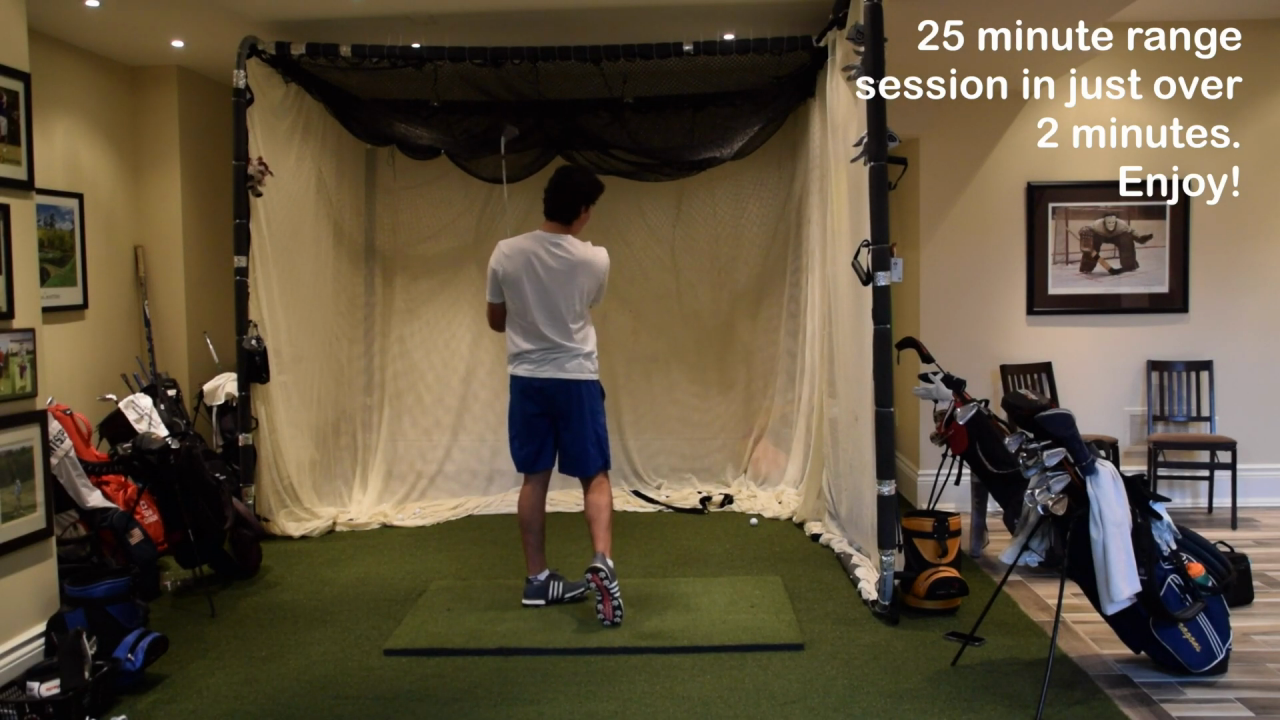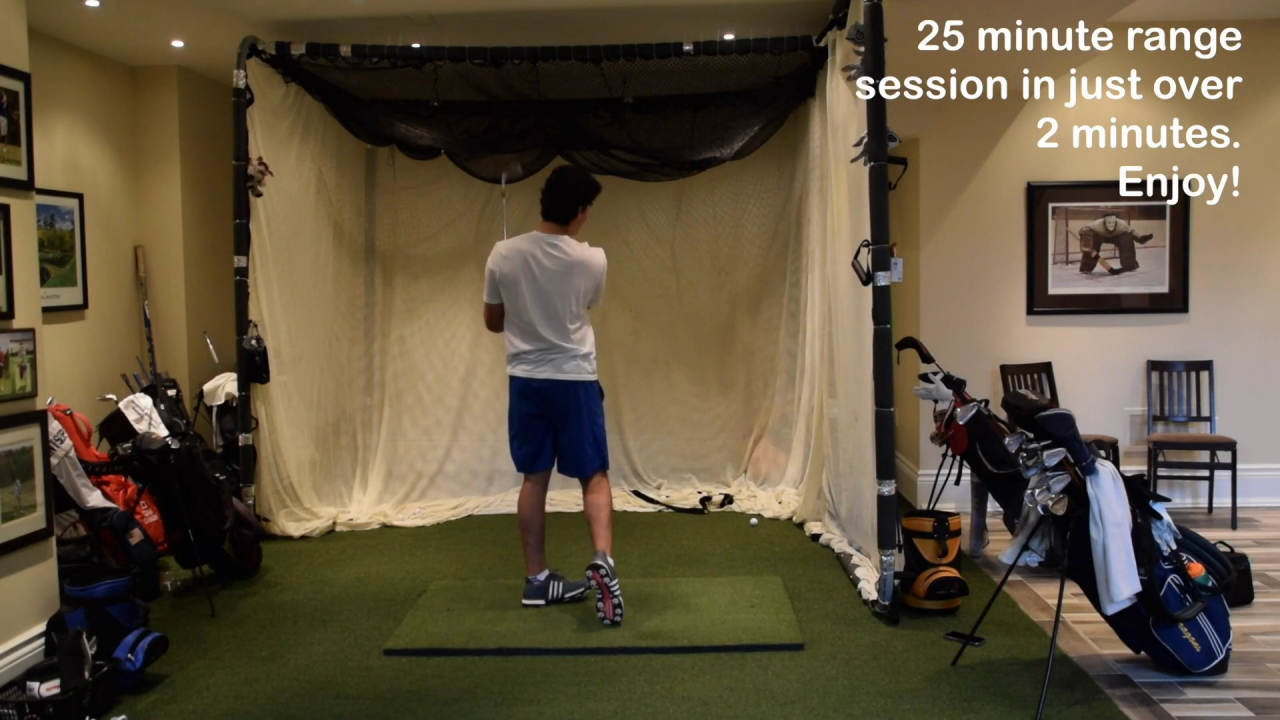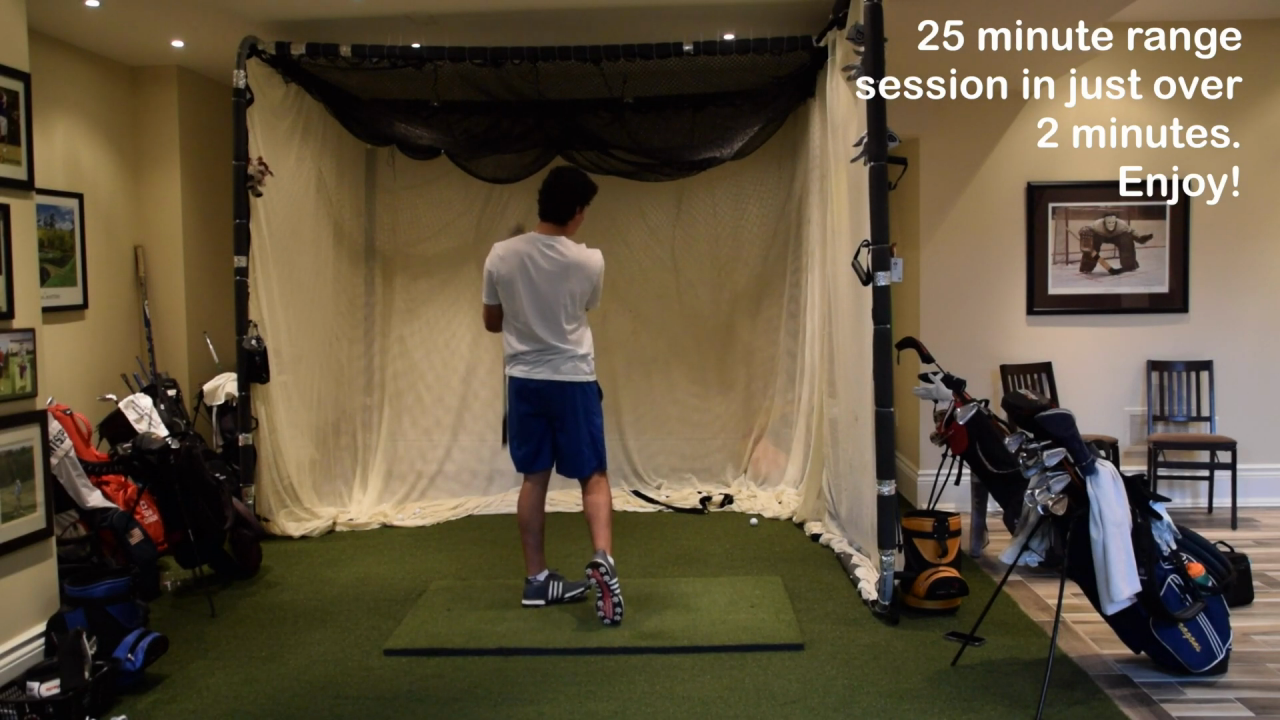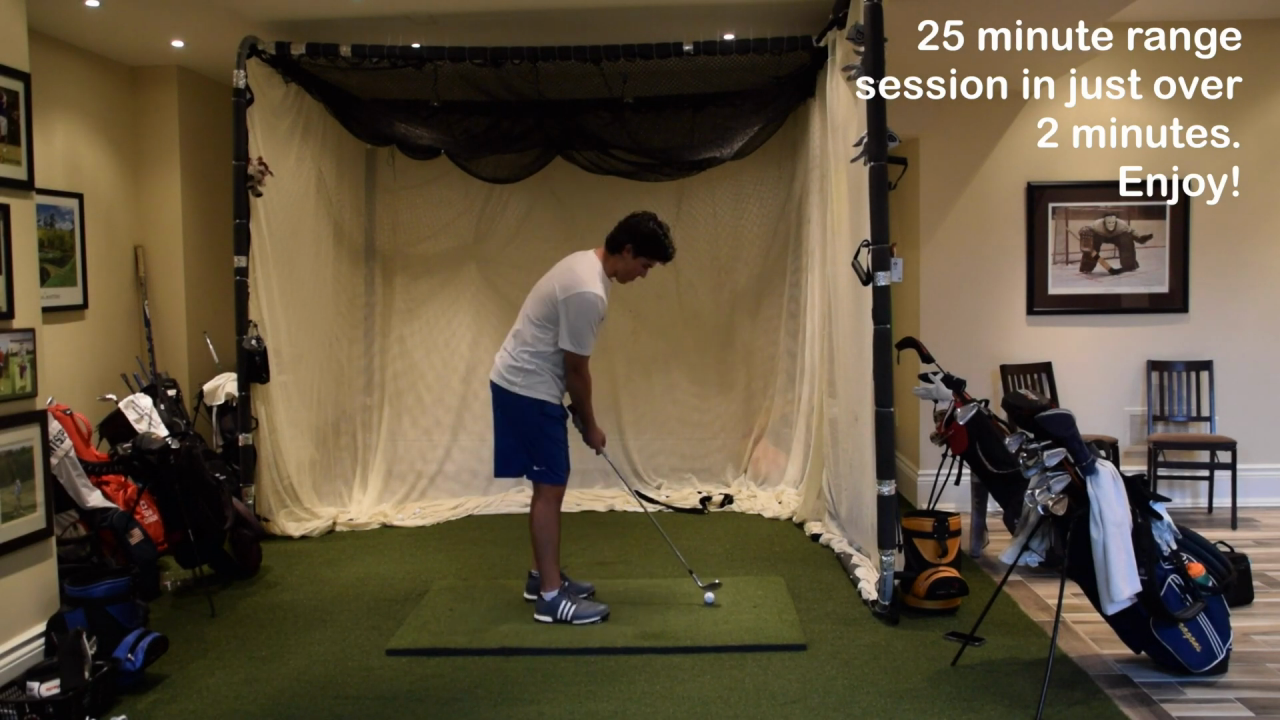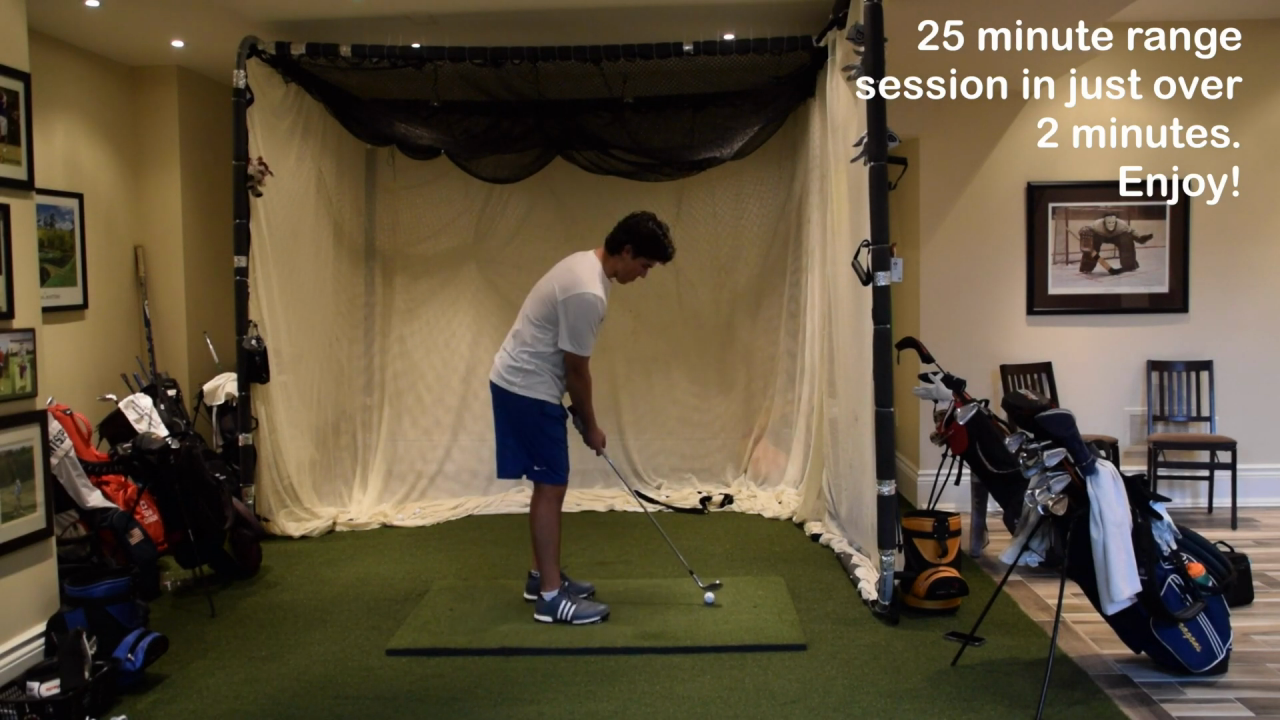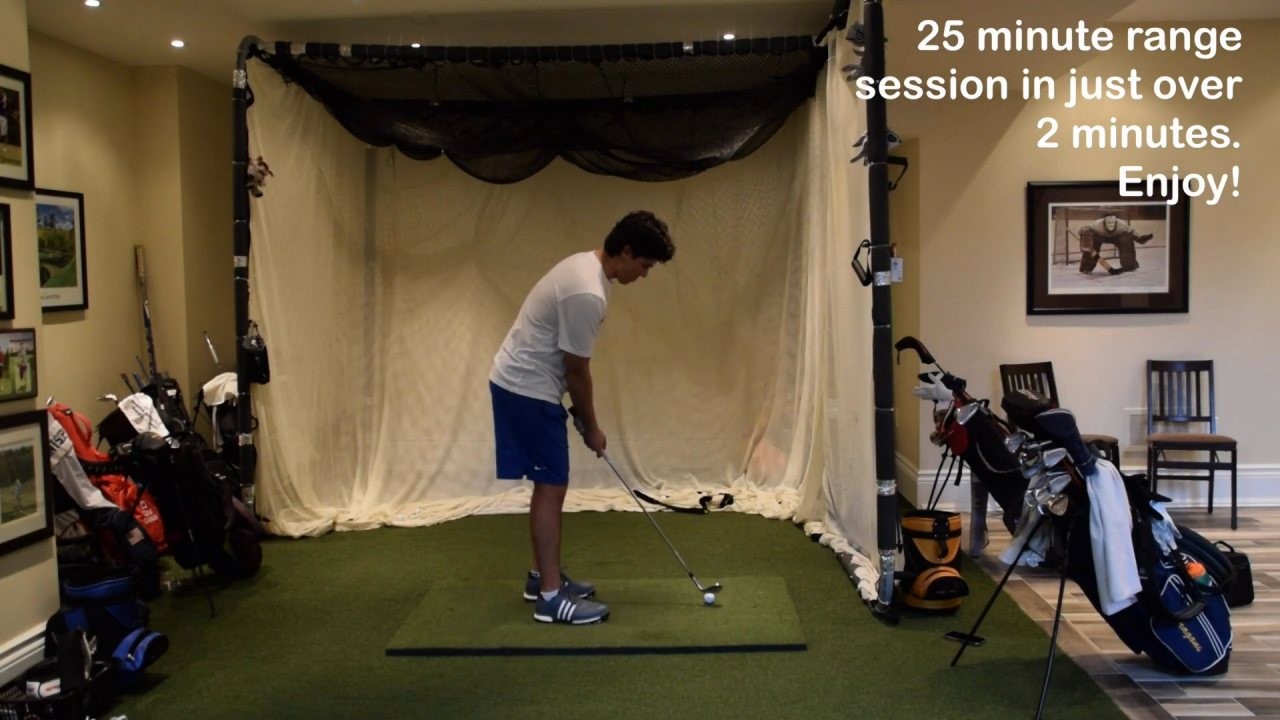
dt=0.1s
person 1, frame 1
left shoulder: (505, 254)
right shoulder: (596, 260)
left elbow: (496, 321)
left hip: (527, 380)
right hip: (577, 379)
left knee: (534, 479)
right knee: (595, 476)
left ankle: (537, 578)
right ankle: (602, 562)
person 1, frame 2
left shoulder: (503, 255)
right shoulder: (593, 260)
left elbow: (493, 322)
left hip: (525, 381)
right hip: (575, 380)
left knee: (534, 478)
right knee: (594, 476)
left ankle: (536, 578)
right ankle: (602, 560)
person 1, frame 3
left shoulder: (502, 256)
right shoulder: (589, 261)
left elbow: (508, 316)
right elbow: (583, 310)
left hip: (529, 379)
right hip: (573, 383)
left knee: (534, 479)
right knee: (583, 476)
left ankle: (534, 567)
right ankle: (603, 560)
person 1, frame 4
left shoulder: (581, 263)
right shoulder: (588, 293)
right elbow: (577, 369)
left wrist: (575, 410)
right wrist: (589, 425)
left hip: (522, 382)
right hip: (528, 389)
left knee: (548, 484)
right knee: (551, 486)
left ankle: (542, 577)
right ankle: (551, 596)
person 1, frame 5
left shoulder: (584, 263)
right shoulder: (588, 293)
right elbow: (576, 369)
left wrist: (581, 412)
right wrist: (590, 426)
left hip: (525, 382)
right hip: (527, 388)
left knee: (549, 483)
right knee: (551, 486)
left ankle: (542, 575)
right ankle: (550, 596)
person 1, frame 6
left shoulder: (584, 264)
right shoulder: (588, 294)
right elbow: (576, 370)
left wrist: (583, 415)
right wrist: (591, 427)
left hip: (525, 382)
right hip: (526, 388)
left knee: (549, 483)
right knee: (551, 486)
left ankle: (542, 575)
right ankle: (550, 596)
